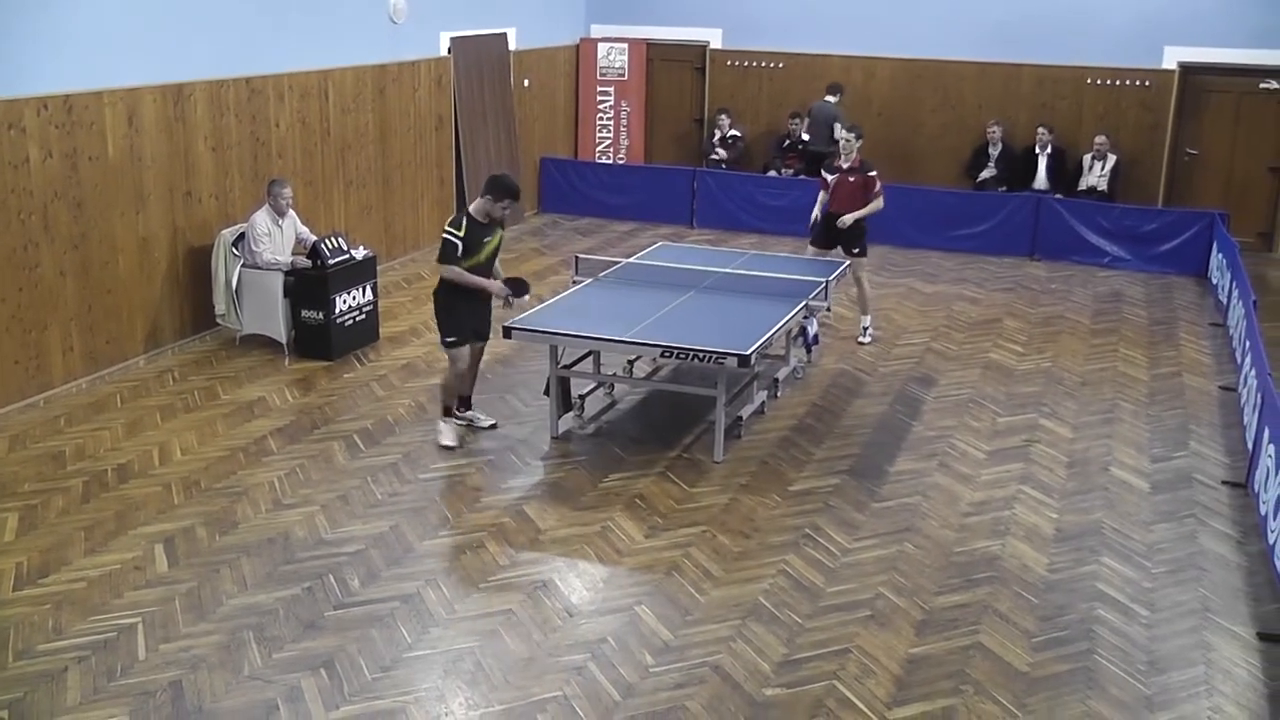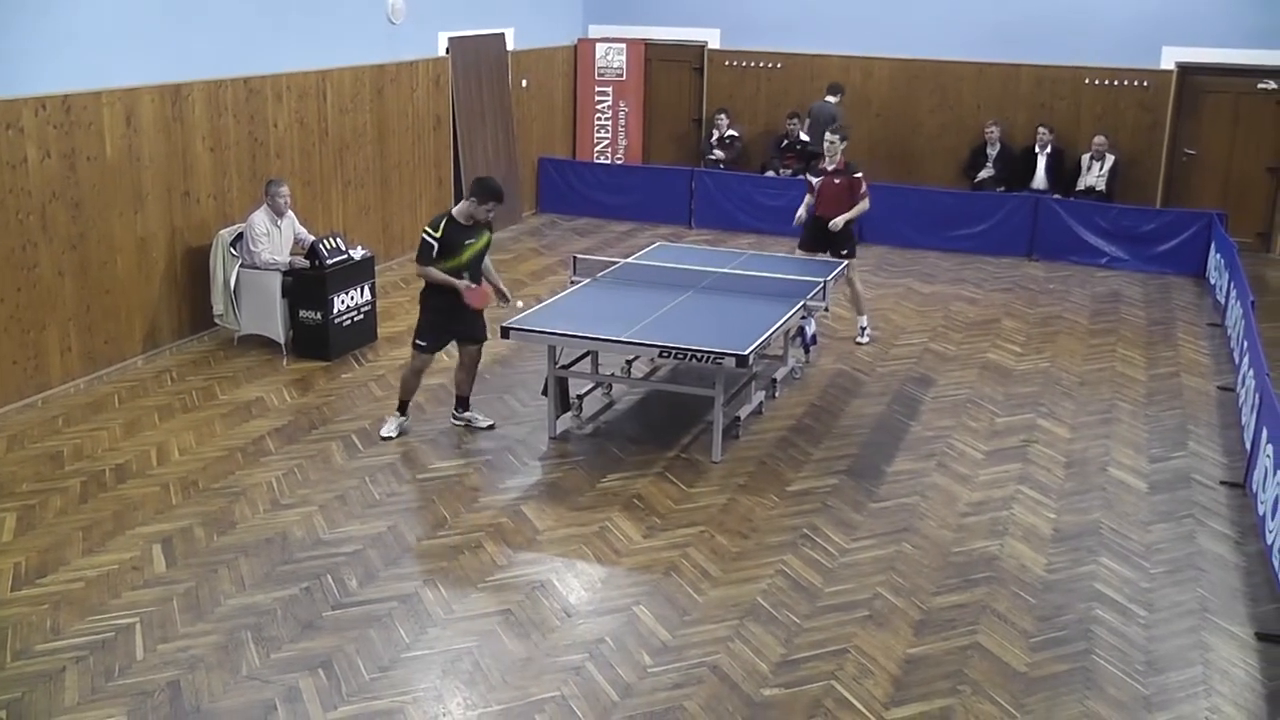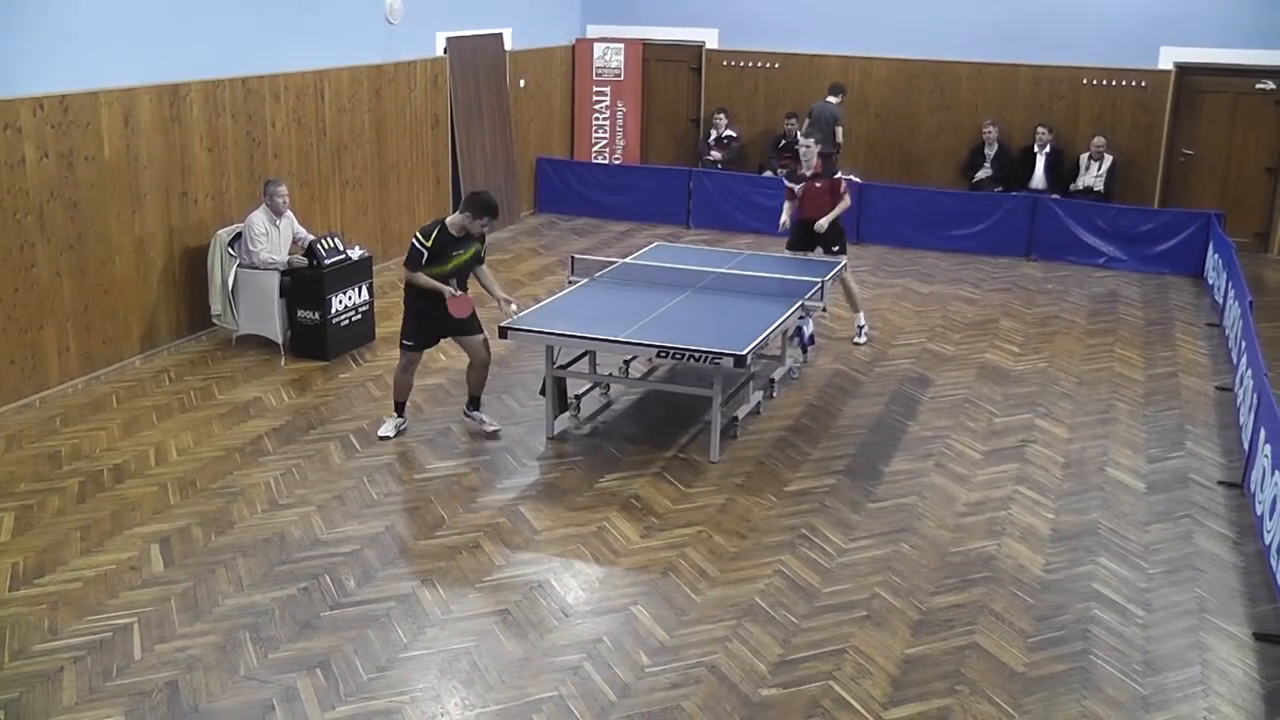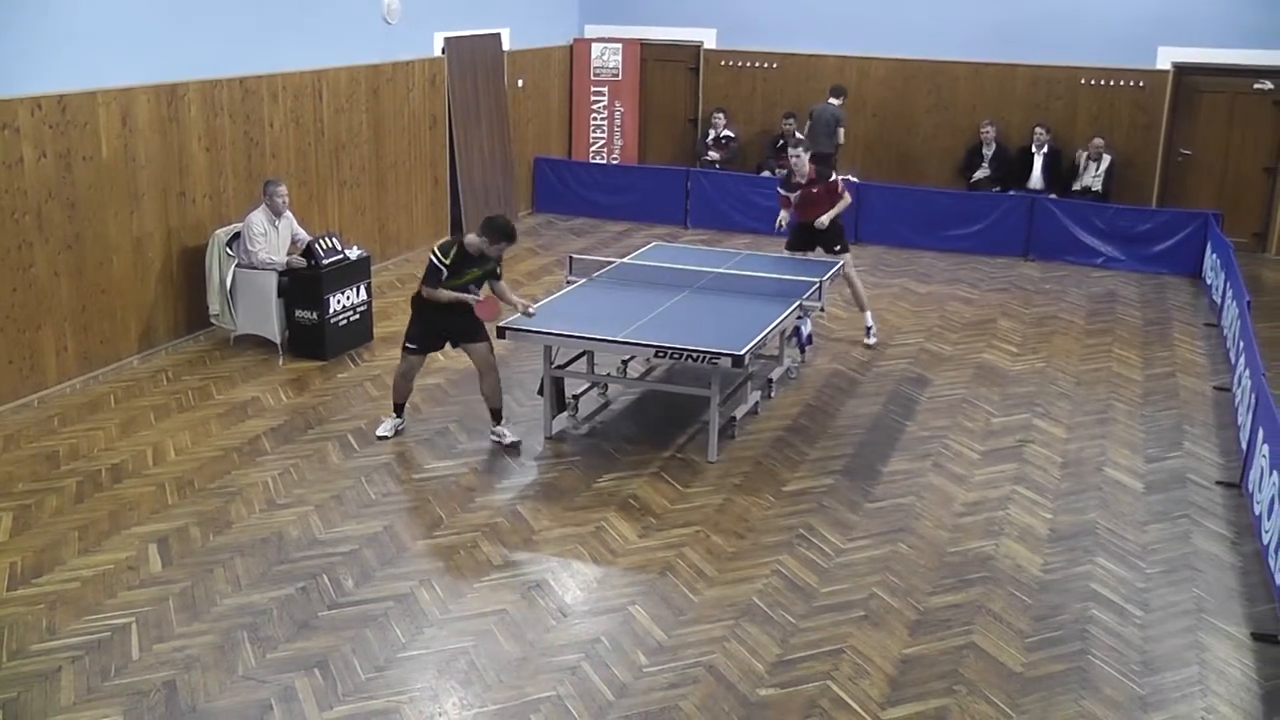
dt=0.2s
person 1, frame 1
left shoulder: (497, 223)
right shoulder: (458, 227)
right elbow: (446, 270)
left wrist: (499, 284)
right wrist: (486, 284)
left hip: (481, 301)
right hip: (454, 303)
left knee: (474, 357)
right knee: (459, 365)
left ankle: (463, 409)
right ankle: (446, 419)
person 1, frame 2
left shoulder: (484, 226)
right shoulder: (438, 228)
right elbow: (421, 267)
left wrist: (498, 285)
right wrist: (455, 282)
left hip: (468, 304)
right hip: (437, 305)
left knee: (472, 358)
right knee: (419, 364)
left ankle: (461, 410)
right ankle: (400, 415)
person 1, frame 3
left shoulder: (476, 236)
right shoulder: (428, 236)
left elbow: (479, 267)
right elbow: (409, 273)
left wrist: (499, 295)
right wrist: (441, 288)
right hip: (422, 306)
left knee: (482, 355)
right knee: (407, 363)
left ankle: (473, 409)
right ankle: (398, 417)
person 1, frame 4
left shoulder: (491, 253)
right shoulder: (445, 253)
left elbow: (495, 281)
right elbow: (428, 291)
left wrist: (514, 300)
right wrist: (465, 297)
left hip: (464, 311)
right hip: (429, 313)
left knee: (487, 364)
right knee: (407, 368)
left ankle: (498, 425)
right ankle: (397, 418)
person 2, frame 1
left shoulder: (866, 171)
right shoulder: (829, 167)
left elbow: (879, 203)
left wrist: (854, 216)
right wrist: (817, 207)
left hip: (852, 226)
right hip: (829, 221)
left knee: (858, 276)
left ankle: (866, 326)
person 2, frame 2
left shoulder: (851, 173)
right shoulder: (814, 170)
left elbow: (865, 204)
left wrist: (844, 218)
right wrist: (802, 209)
left hip: (840, 228)
right hip: (816, 224)
left knee: (851, 278)
left ankle: (863, 326)
person 2, frame 3
left shoulder: (830, 173)
right shoulder: (791, 176)
left elbow: (846, 200)
left wrist: (828, 218)
right wrist: (785, 215)
left hip: (829, 227)
right hip: (803, 225)
left knee: (843, 276)
left ankle: (861, 324)
person 2, frame 4
left shoulder: (825, 176)
right shoulder: (785, 183)
left elbow: (846, 198)
right elbow: (786, 210)
left wrist: (829, 215)
right wrist: (782, 219)
left hip: (829, 227)
right hip: (803, 227)
left knee: (849, 274)
left ankle: (869, 325)
